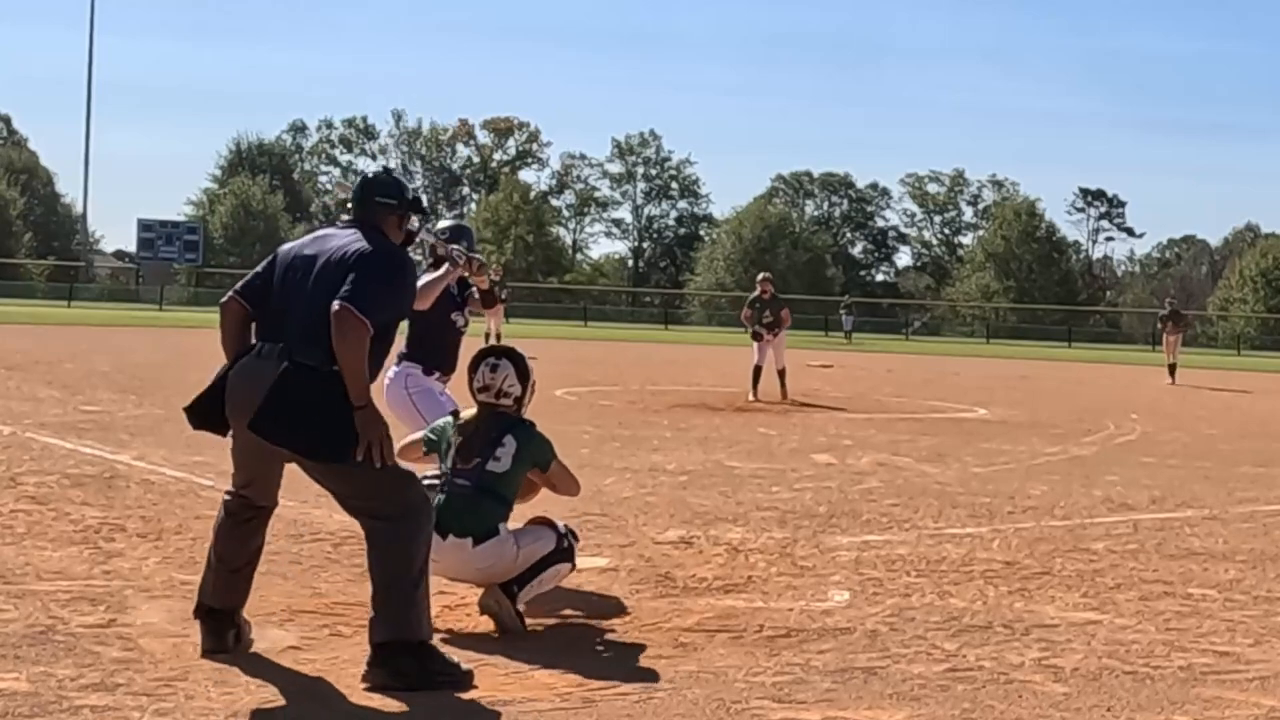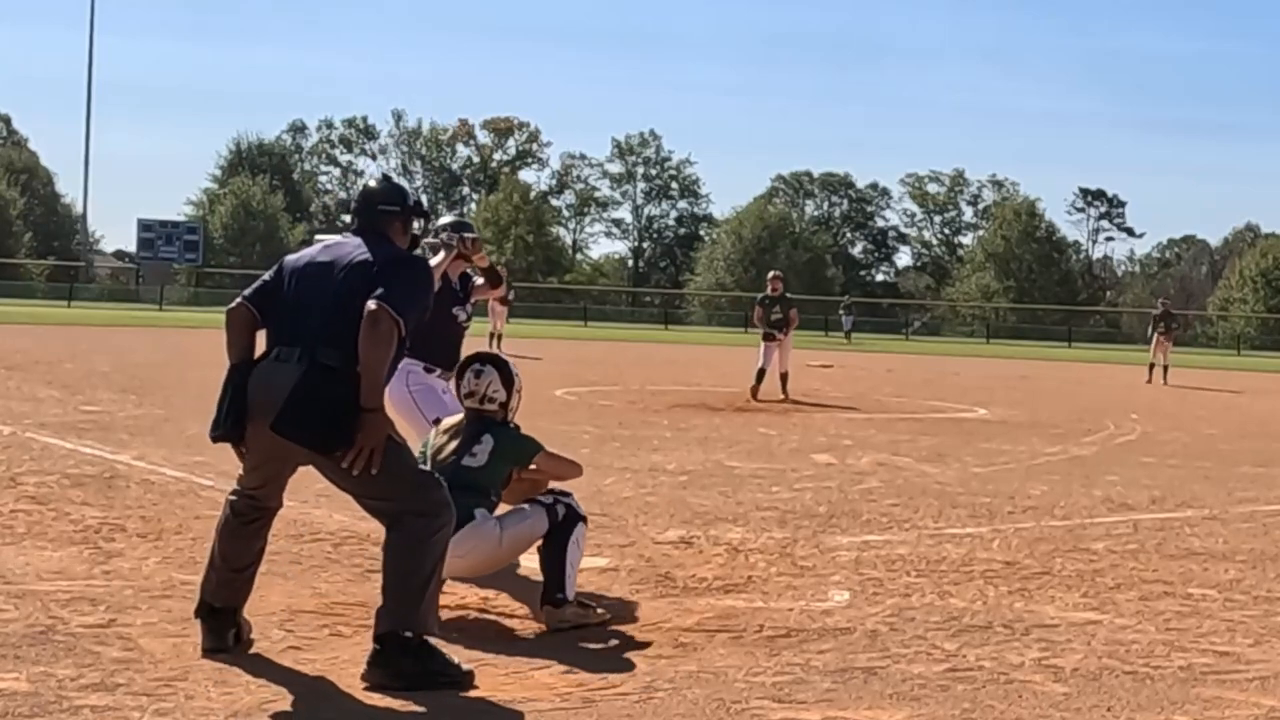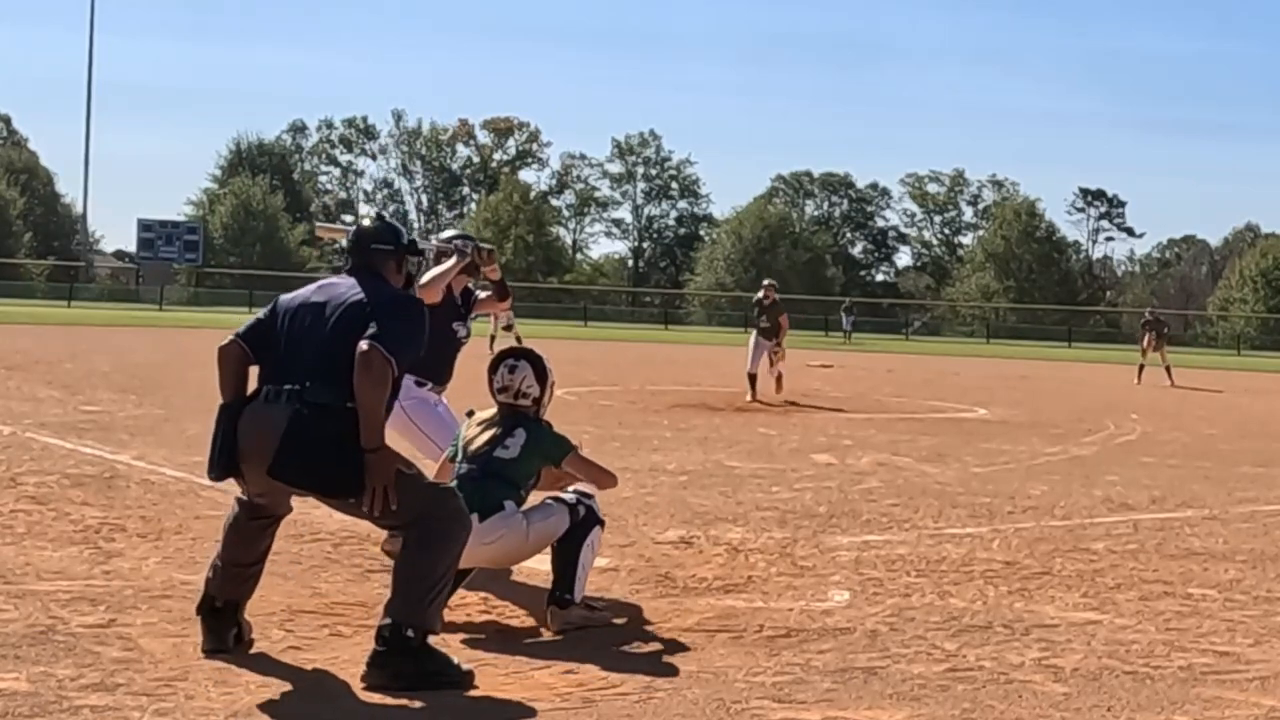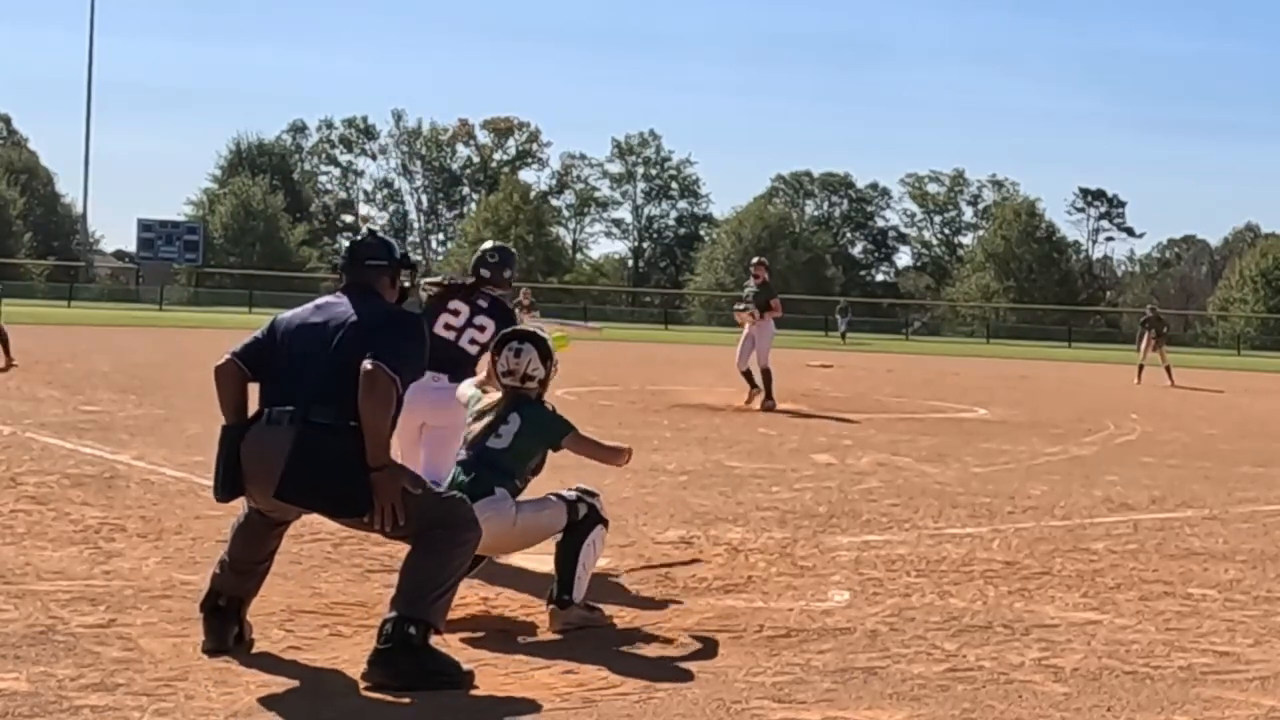
dt=1s
person 1, frame 1
left shoulder: (295, 248)
right shoulder: (389, 260)
left elbow: (233, 307)
right elbow: (346, 321)
left wrist: (247, 377)
right wrist: (361, 404)
left hip: (250, 391)
right hip: (310, 399)
left knee: (246, 501)
right knee: (402, 510)
left ankle: (219, 620)
right ankle: (399, 650)
person 1, frame 2
left shoulder: (301, 258)
right shoulder: (406, 265)
left elbow: (239, 313)
right elbow: (378, 321)
left wrist: (244, 393)
right wrist: (371, 410)
left hip: (267, 397)
right hip: (329, 404)
left knee: (252, 501)
right knee: (425, 509)
left ankle: (219, 617)
right ankle: (398, 647)
person 1, frame 3
left shoulder: (295, 298)
right shoulder: (399, 305)
left elbow: (231, 349)
right elbow: (371, 360)
left wrist: (241, 428)
right wrist: (373, 450)
left hip: (257, 439)
right hip: (322, 441)
left knee: (260, 505)
right knee: (443, 515)
left ankle: (220, 618)
right ankle: (400, 647)
person 1, frame 4
left shoulder: (292, 318)
right shoulder: (399, 322)
left elbow: (227, 369)
right elbow: (374, 378)
left wrist: (245, 443)
right wrist: (379, 468)
left hip: (259, 462)
right hip: (327, 461)
left knee: (266, 506)
right knee: (454, 523)
left ankle: (222, 615)
right ankle: (401, 646)
person 2, frame 1
left shoulder: (450, 426)
right shoulder: (528, 437)
left elbow: (403, 451)
right elbow: (571, 488)
left hip: (430, 550)
right hip: (485, 557)
right knee: (563, 542)
right ankle: (508, 592)
person 2, frame 2
left shoulder: (441, 431)
right shoulder: (508, 438)
right elbow: (573, 469)
right wrist: (524, 472)
right hip: (469, 547)
right knee: (564, 508)
right ankle: (560, 605)
person 2, frame 3
left shoulder: (473, 424)
right shoulder: (540, 434)
left elbow: (441, 478)
right elbow: (606, 479)
right wrist: (576, 477)
right hip: (494, 538)
right knee: (582, 507)
right ankle: (566, 606)
person 2, frame 4
left shoulder: (479, 405)
right shoulder: (541, 418)
left elbow: (466, 387)
right elbow: (611, 455)
right wrist: (625, 452)
right hip: (489, 522)
right knee: (586, 507)
right ankle: (568, 606)
person 3, frame 1
left shoulder: (461, 287)
right shoulder: (433, 282)
right elbow: (419, 301)
left wrist: (480, 277)
right wrist: (451, 268)
left hip: (433, 385)
right hip: (410, 381)
person 3, frame 2
left shoulder: (465, 283)
left elbow: (496, 287)
left wrist: (479, 256)
right wrist: (447, 252)
left hip: (441, 384)
right hip: (414, 380)
person 3, frame 3
left shoulder: (466, 297)
right shoulder: (437, 290)
left elbow: (502, 301)
right elbow: (425, 290)
left wrist: (491, 267)
right wrist: (459, 258)
left hip: (431, 396)
right hip: (407, 395)
person 3, frame 4
left shoulder: (448, 290)
right shoulder: (504, 315)
left hip: (411, 383)
right hip: (449, 396)
left knee: (412, 468)
right knee: (435, 473)
